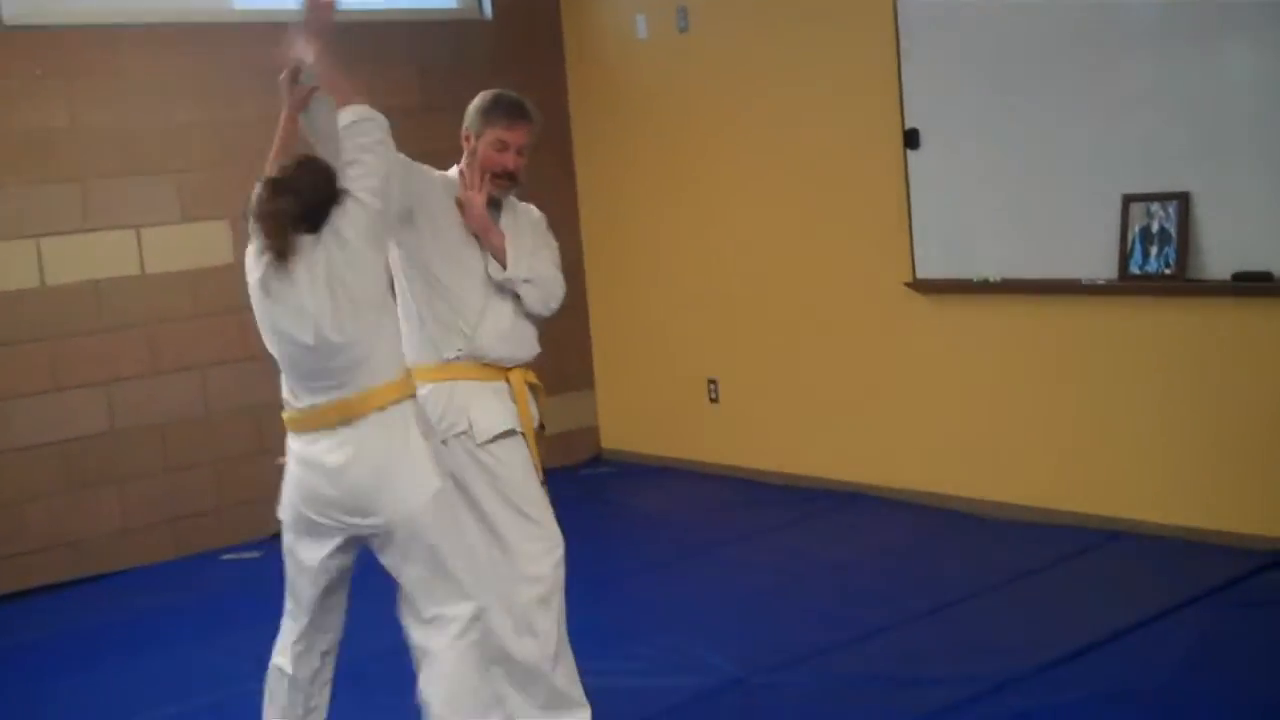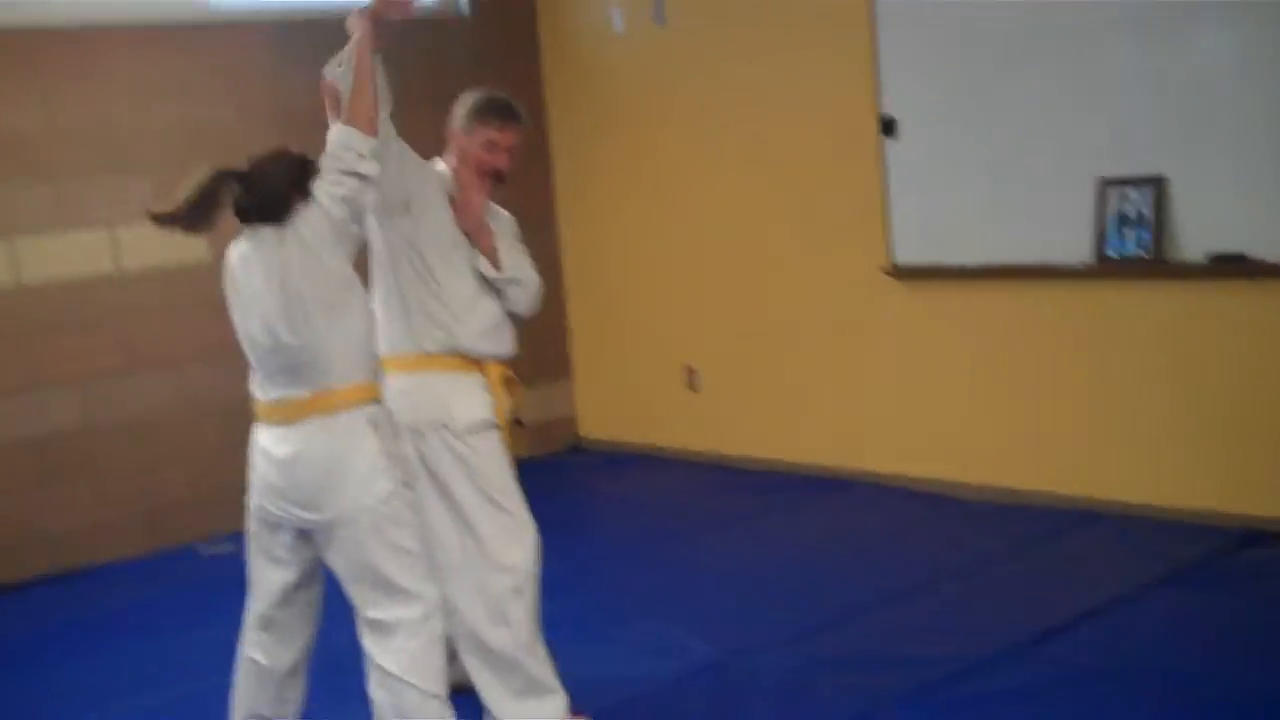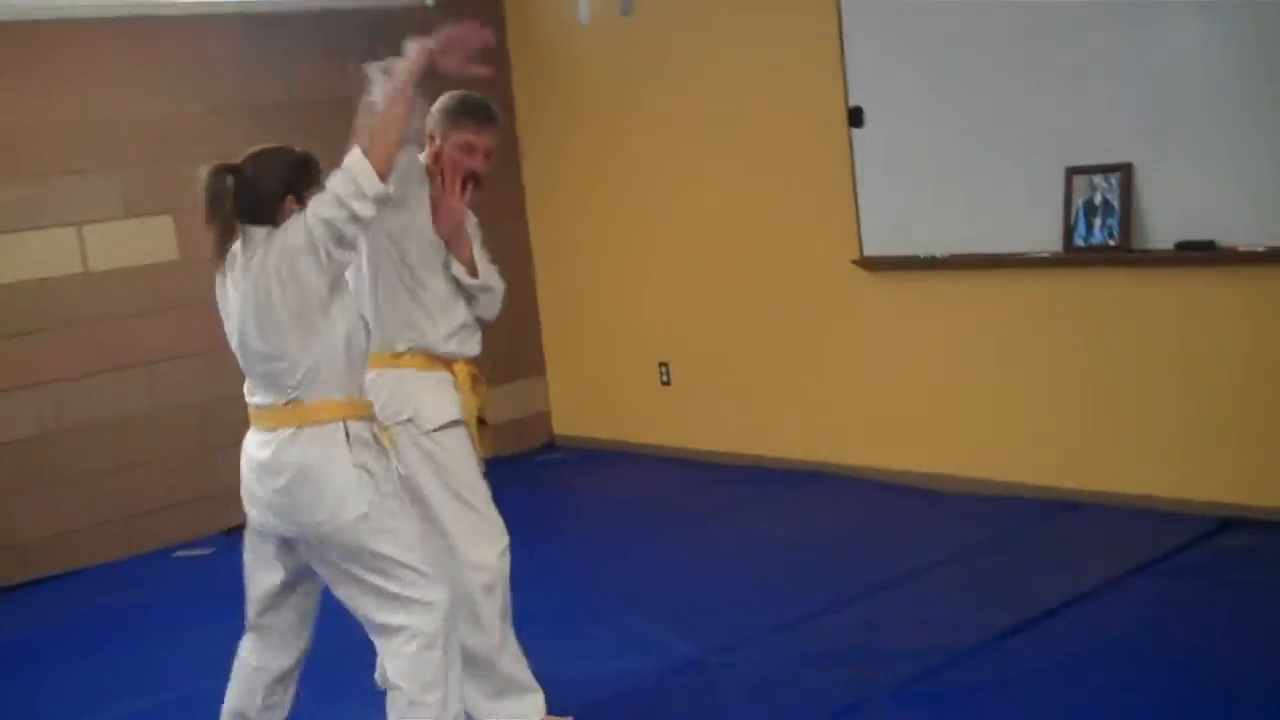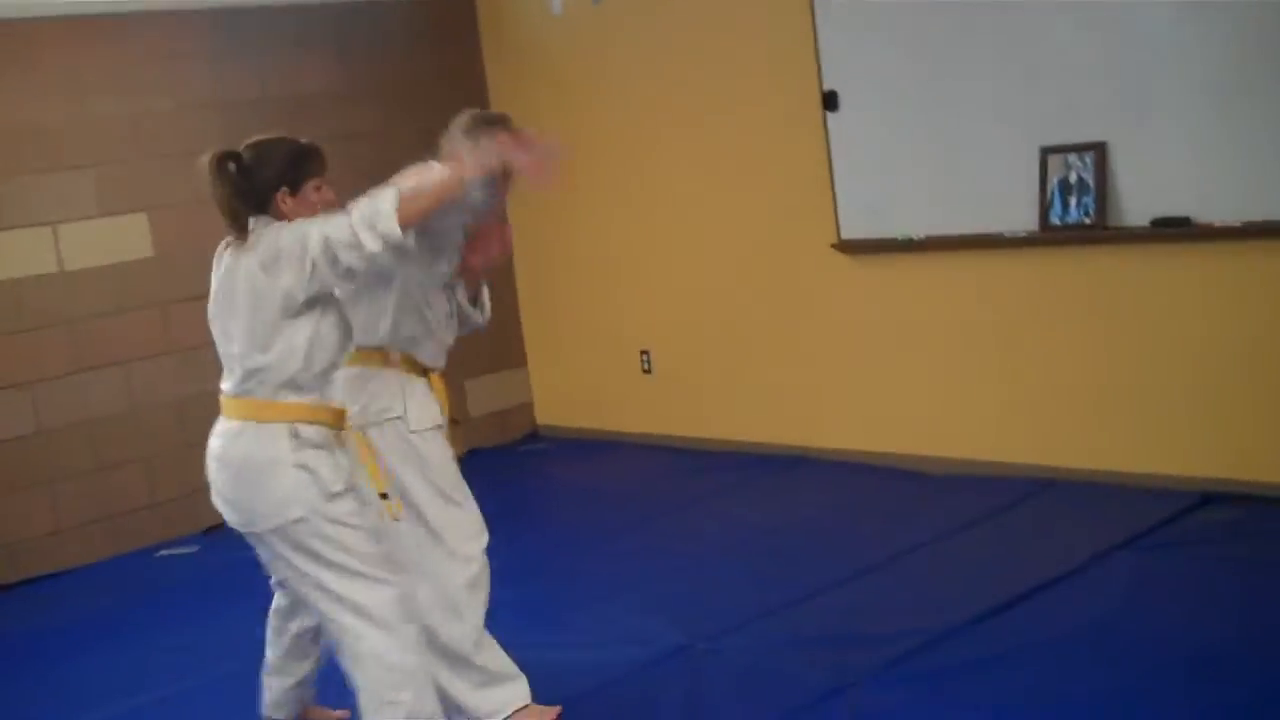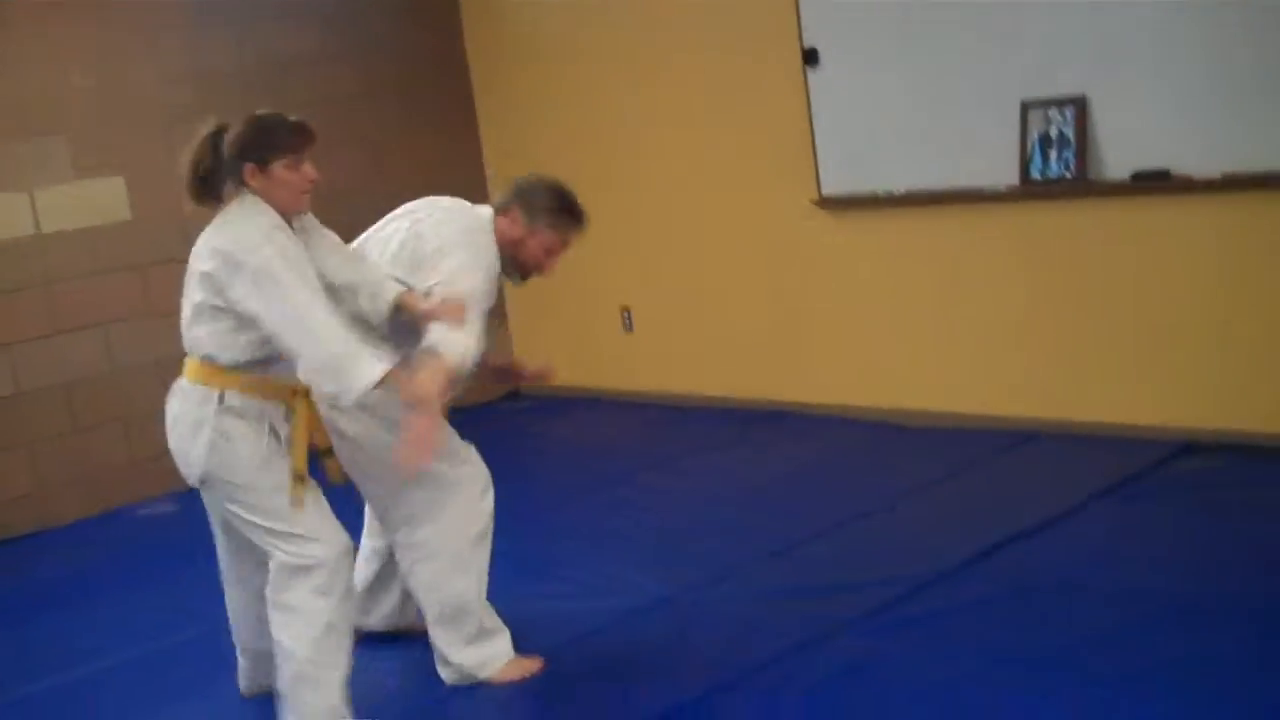
dt=0.2s
person 1, frame 1
left shoulder: (264, 264)
right shoulder: (348, 246)
left elbow: (279, 196)
right elbow: (366, 143)
left wrist: (289, 113)
left hip: (313, 466)
right hip: (390, 455)
left knee: (308, 624)
right knee: (447, 612)
person 1, frame 2
left shoulder: (243, 259)
right shoulder: (312, 243)
right elbow: (354, 153)
right wrist: (362, 39)
left hip: (279, 455)
right hip: (344, 450)
left knee: (275, 619)
right knee: (403, 607)
person 1, frame 3
left shoulder: (237, 261)
right shoulder: (297, 252)
left elbow: (353, 192)
right elbow: (365, 172)
right wrist: (420, 60)
left hip: (270, 462)
right hip: (330, 461)
left knee: (275, 622)
right knee: (413, 608)
person 1, frame 4
left shoulder: (243, 251)
right shoulder: (284, 250)
left elbow: (357, 238)
right elbow: (374, 224)
right wrist: (478, 162)
left hip: (245, 450)
right hip: (281, 459)
left knee: (305, 584)
right knee: (374, 606)
person 1, frame 5
left shoulder: (287, 223)
right shoulder: (249, 238)
left elbow: (351, 277)
right elbow: (313, 327)
left wrist: (419, 306)
right wrist: (405, 382)
left hip: (246, 413)
right hip: (227, 421)
left knee: (256, 555)
right knee: (316, 554)
left ankle: (264, 671)
person 2, frame 1
left shoulder: (525, 221)
right shoulder: (417, 194)
left elbow: (547, 294)
left wrist: (487, 232)
left hip: (499, 403)
right hip: (457, 406)
right knee: (528, 557)
person 2, frame 2
left shoulder: (497, 221)
right shoulder: (409, 186)
left elbow: (525, 296)
right elbow: (353, 92)
left wrist: (478, 230)
left hip: (469, 397)
right hip: (431, 399)
left knee: (447, 543)
right knee: (498, 547)
person 2, frame 3
left shoulder: (448, 210)
right shoulder: (399, 184)
left elbow: (487, 303)
right elbow: (386, 92)
left wrist: (458, 240)
left hip: (431, 393)
right hip: (406, 395)
left knee: (427, 543)
right knee: (470, 548)
person 2, frame 4
left shoulder: (446, 207)
left elbow: (456, 317)
left wrist: (473, 279)
left hip: (369, 388)
right hip: (379, 395)
left knee: (412, 536)
right knee: (448, 541)
person 2, frame 5
left shoulder: (461, 220)
right shoulder: (472, 254)
right elbow: (454, 334)
left wrist: (499, 365)
left knee: (406, 489)
right knee: (456, 488)
left ankle: (379, 608)
right ankle: (473, 651)
